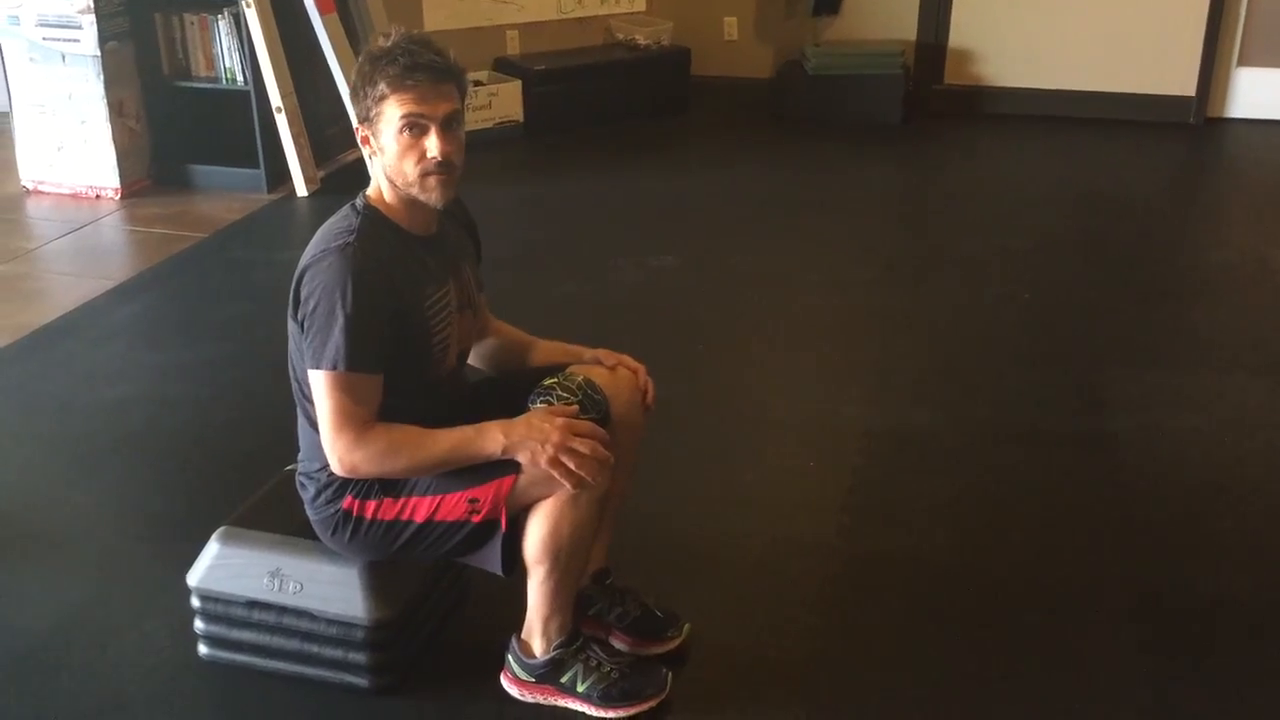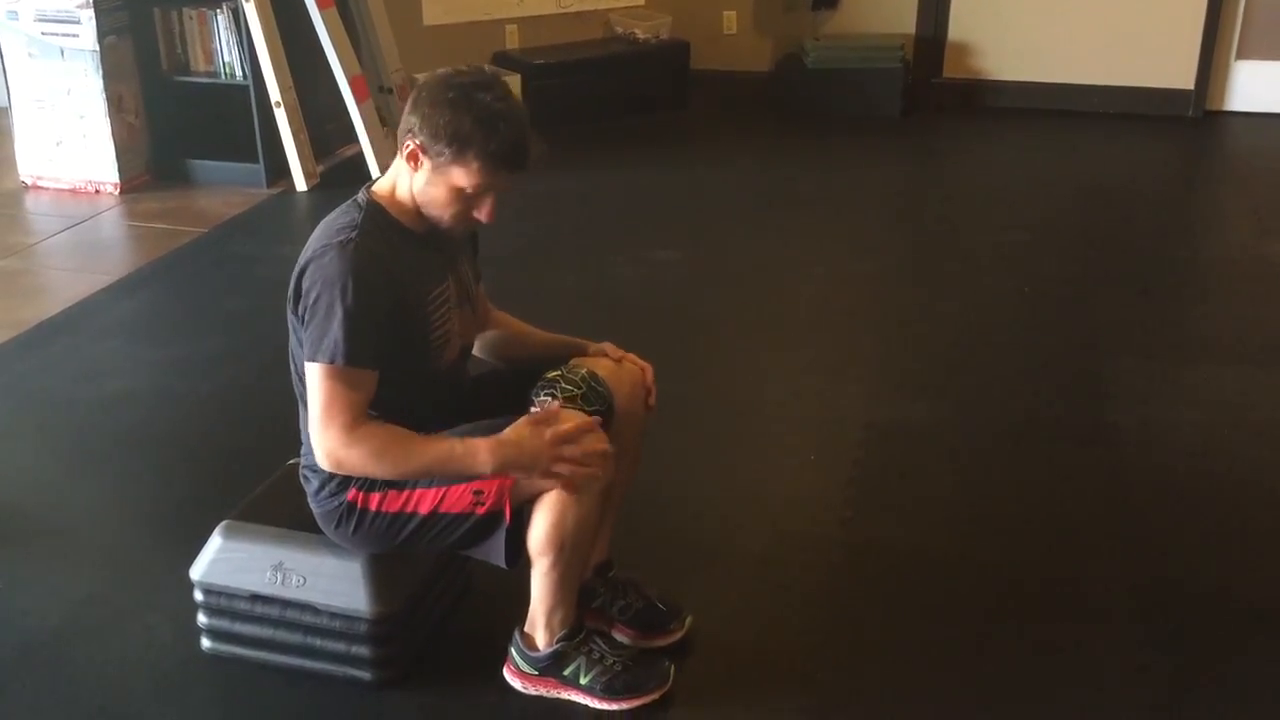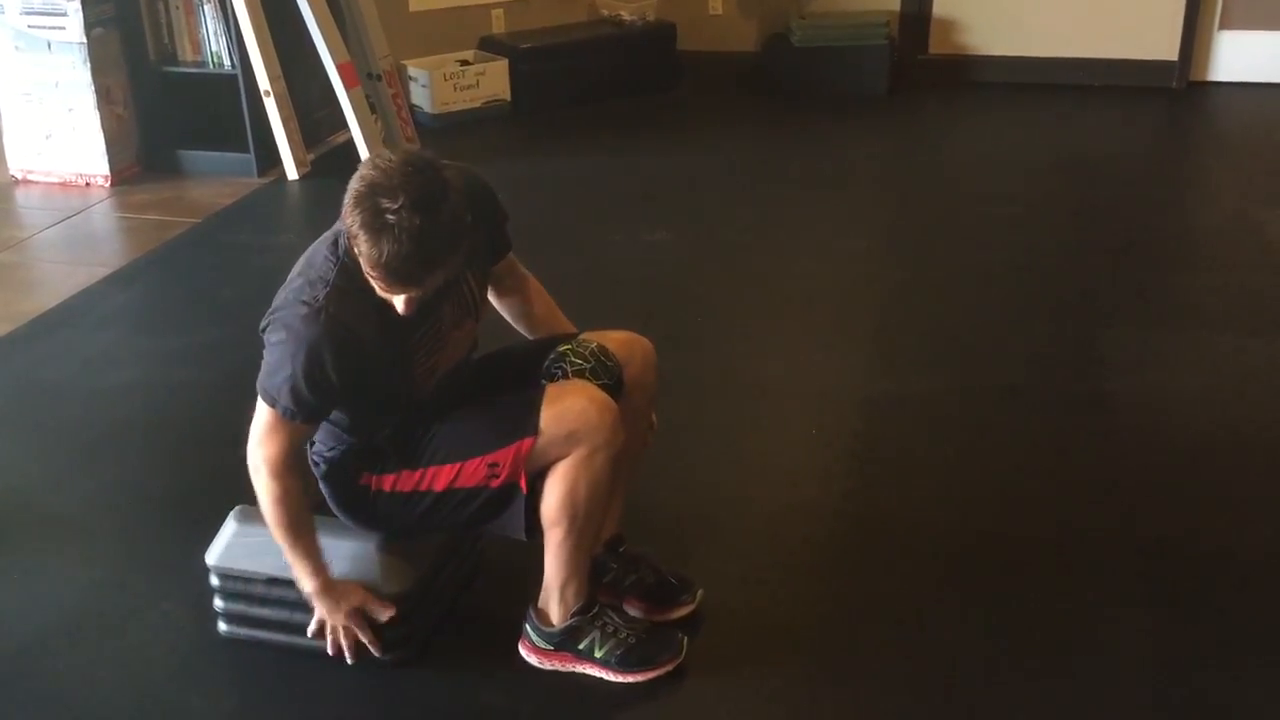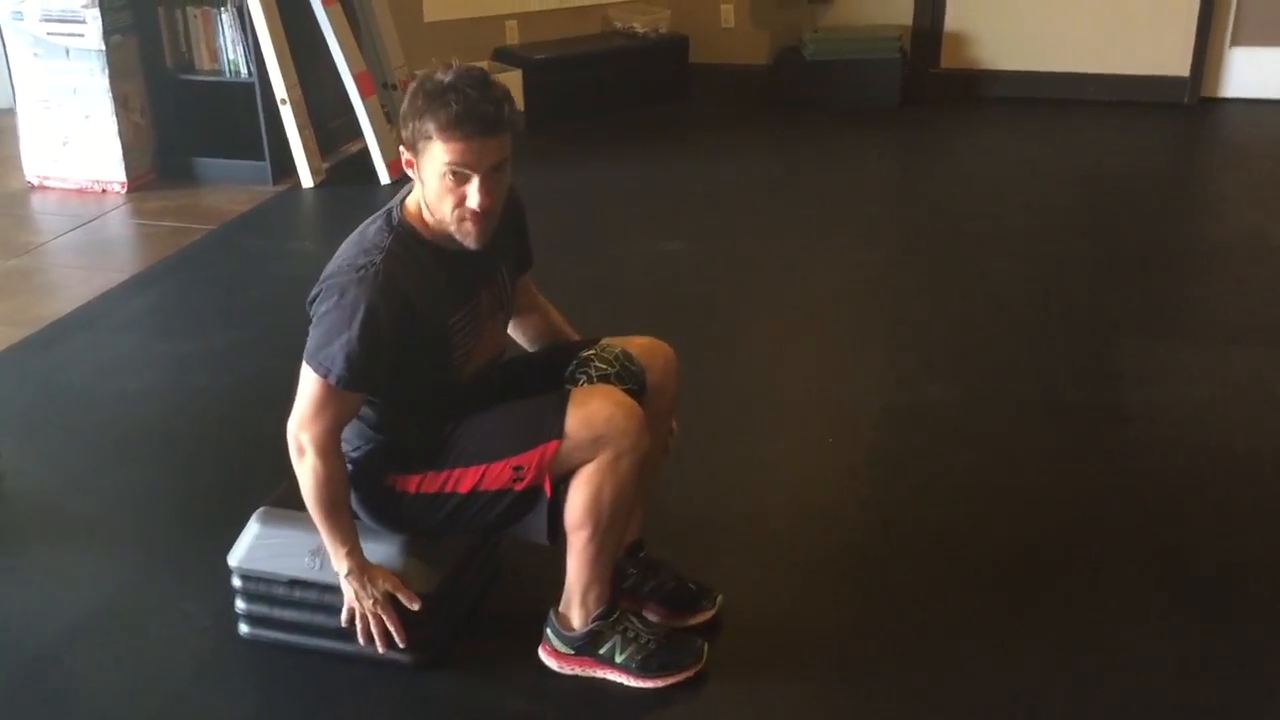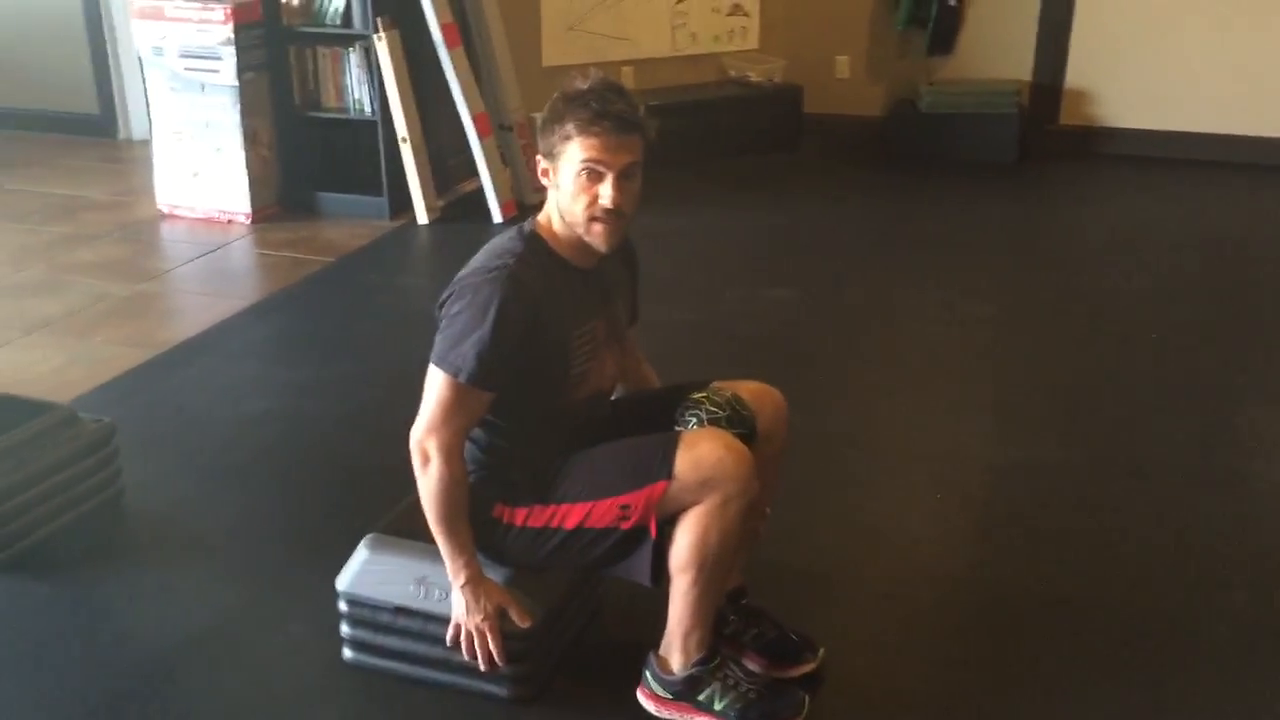
dt=1s
person 1, frame 1
left shoulder: (448, 217)
right shoulder: (348, 266)
left elbow: (478, 336)
right elbow: (350, 448)
left wrist: (585, 356)
right wrist: (508, 436)
left hip: (433, 423)
right hip: (362, 491)
left knee: (616, 393)
right knee: (577, 467)
left ankle: (587, 588)
right ankle: (543, 657)
person 1, frame 2
left shoulder: (442, 214)
right shoulder: (348, 265)
left elbow: (478, 325)
right elbow: (337, 441)
left wrist: (584, 351)
right wrist: (498, 456)
left hip: (437, 415)
right hip: (365, 485)
left knee: (619, 386)
right knee: (579, 449)
left ankle: (588, 581)
right ankle: (547, 650)
person 1, frame 3
left shoulder: (465, 198)
right shoulder: (315, 321)
left elbow: (510, 282)
right elbow: (269, 456)
left wrist: (589, 369)
right wrist: (319, 585)
left hip: (451, 389)
right hip: (377, 463)
left knee: (631, 357)
right knee: (590, 421)
left ankle: (600, 557)
right ankle: (560, 624)
person 1, frame 4
left shoulder: (497, 212)
right shoulder: (371, 285)
left elbow: (522, 306)
right elbow: (310, 437)
left wrist: (595, 373)
right wrist: (352, 568)
left hip: (473, 395)
right hip: (404, 463)
left knee: (650, 363)
right knee: (614, 425)
left ankle: (620, 560)
right ankle: (582, 629)
person 1, frame 5
left shoulder: (610, 249)
right shoulder: (502, 290)
right elbow: (432, 443)
left wrist: (679, 433)
right wrist: (467, 582)
left hip: (579, 434)
right hip: (513, 493)
left knee: (760, 410)
right knee: (723, 468)
left ankle: (722, 608)
